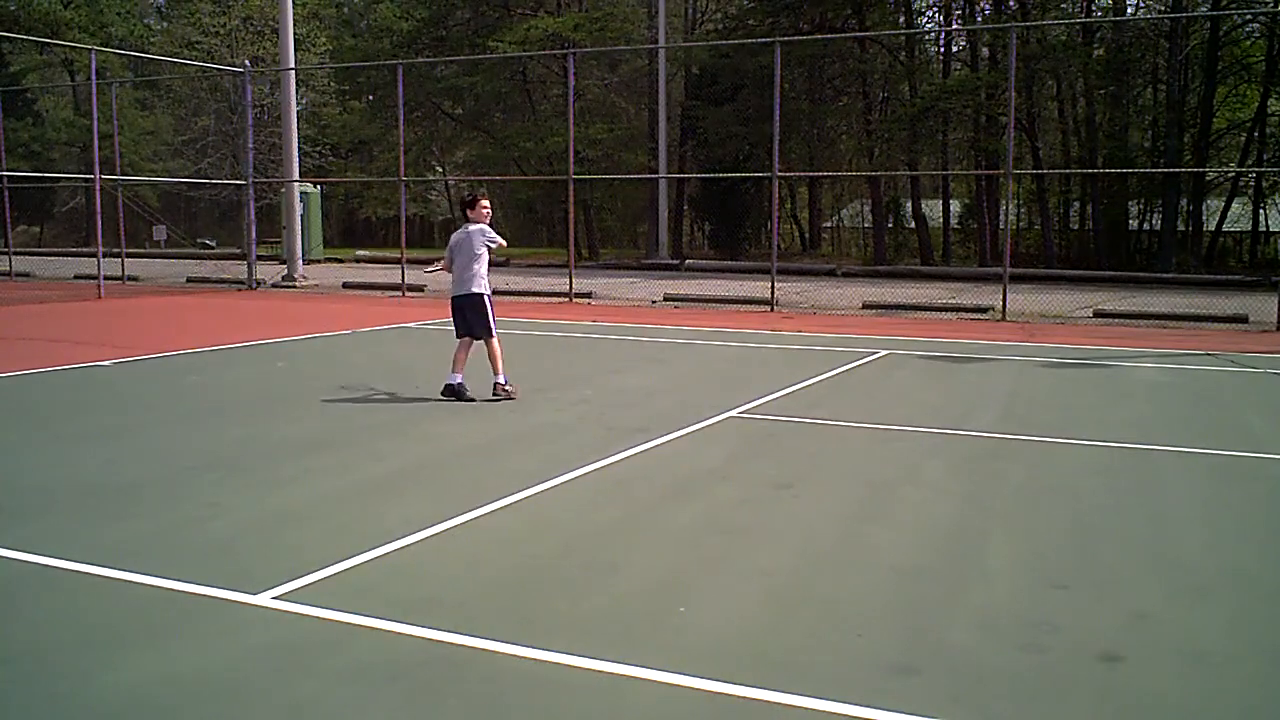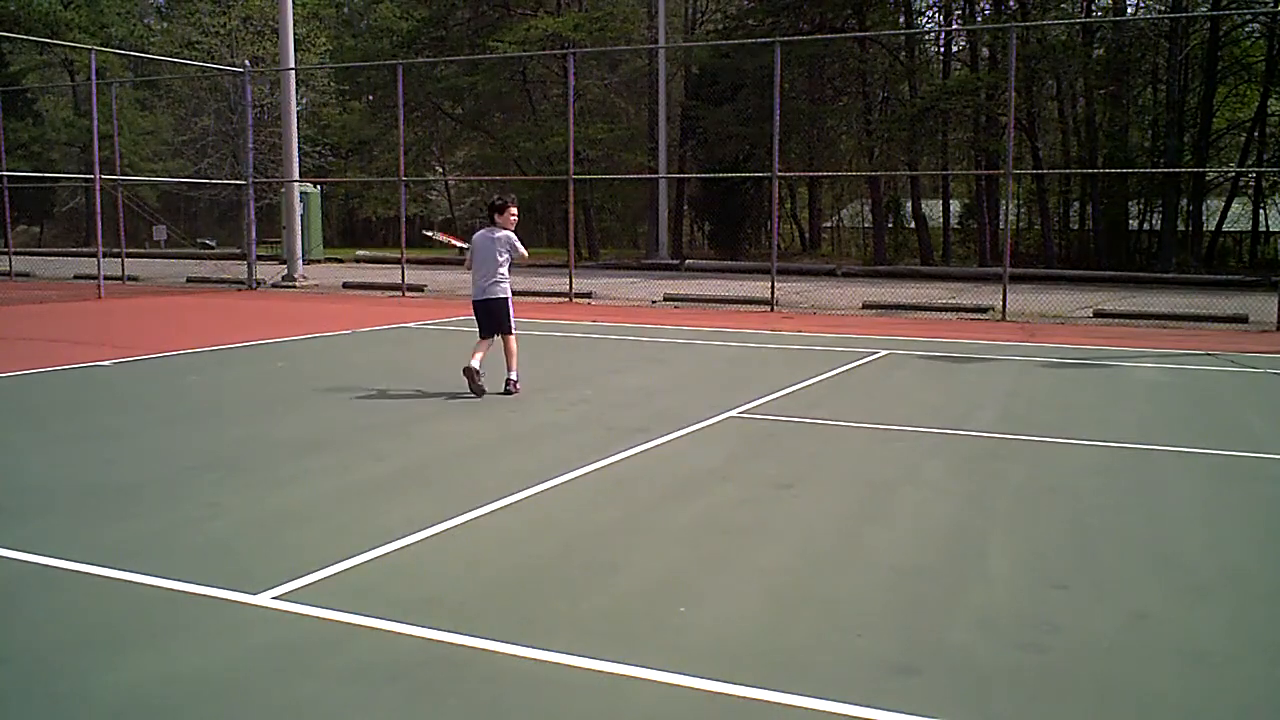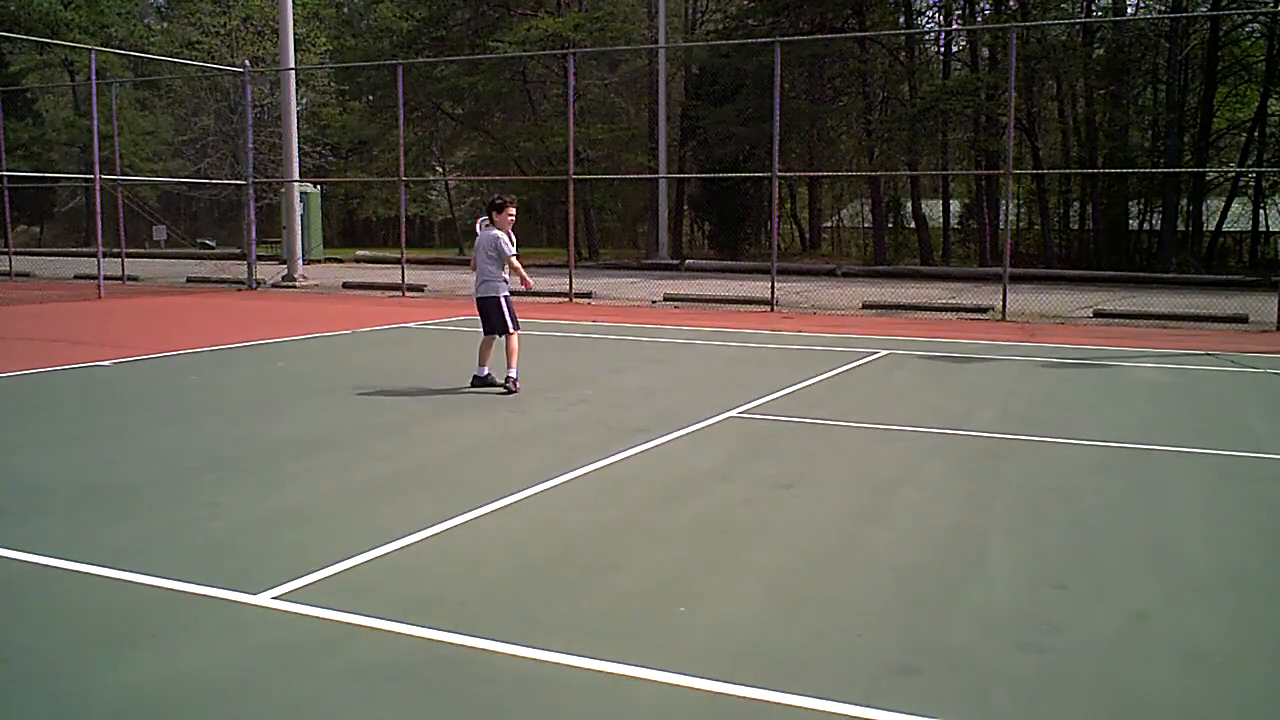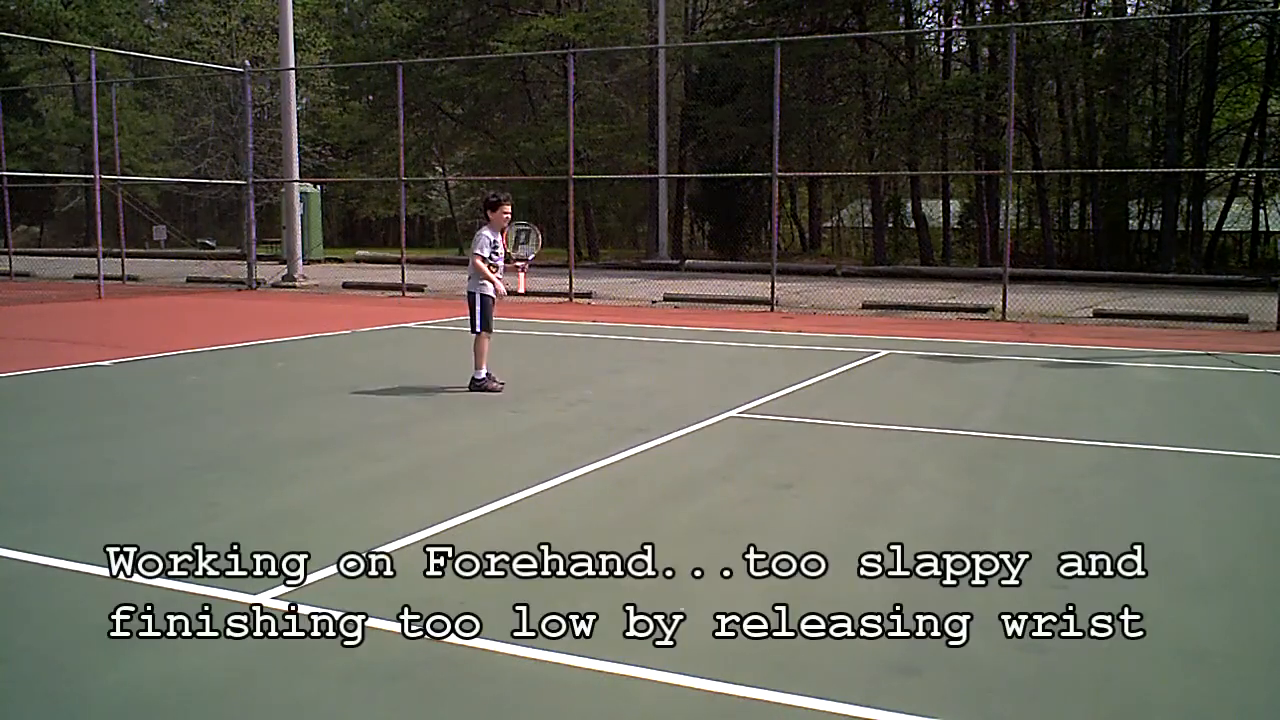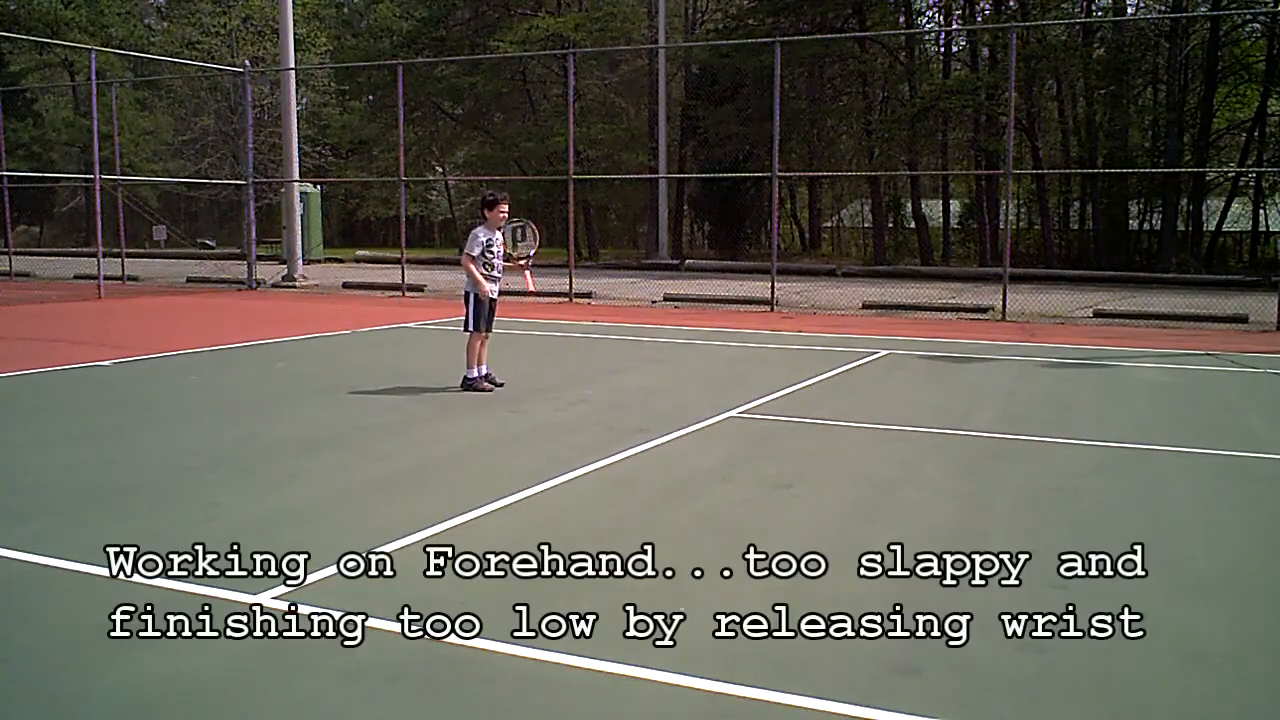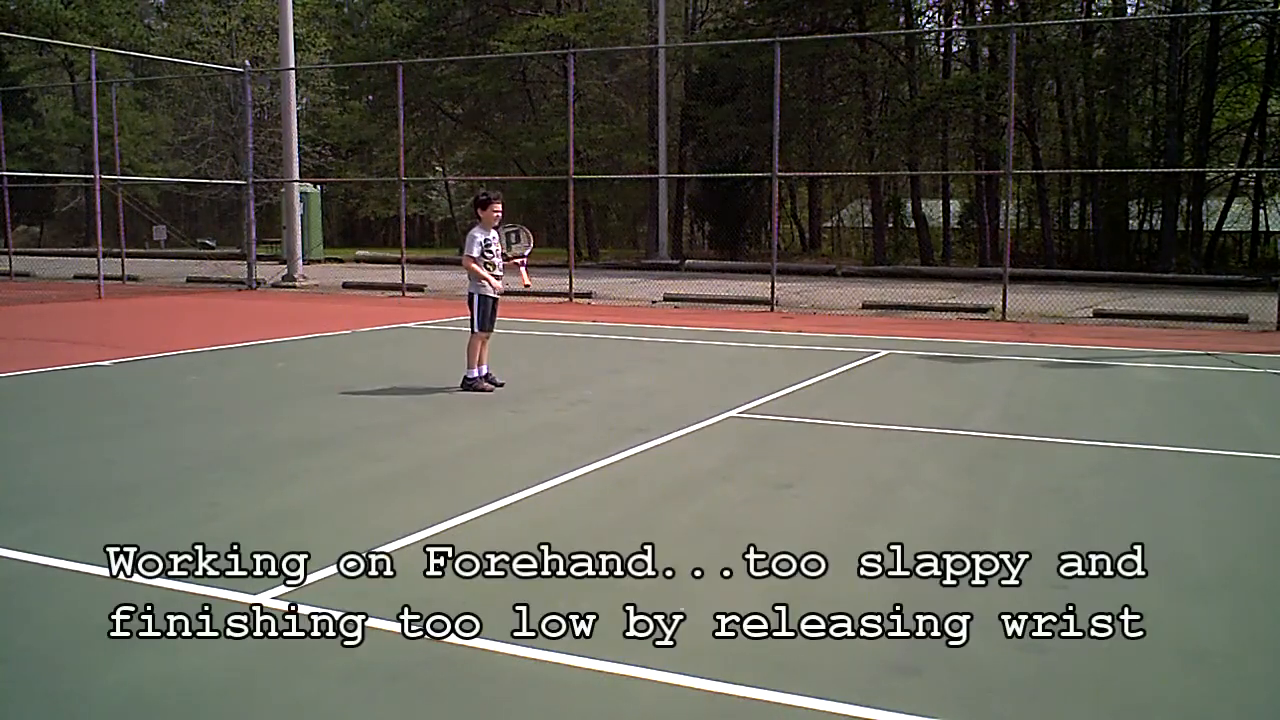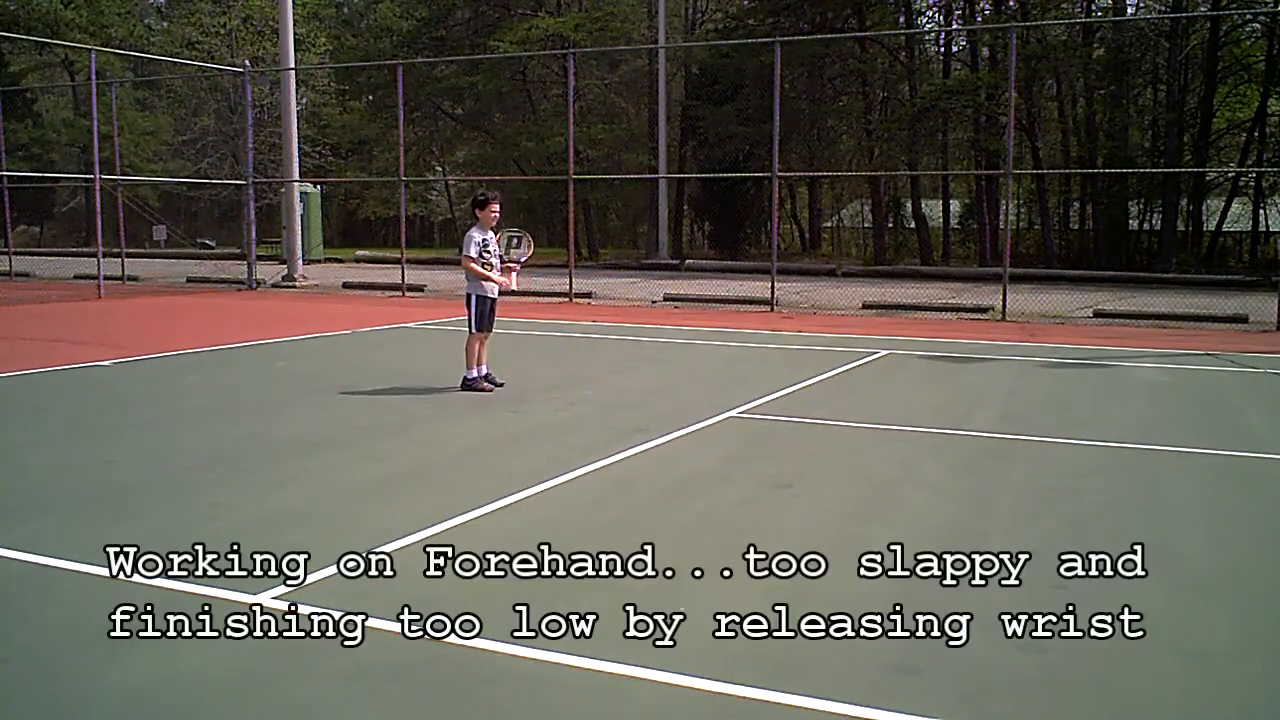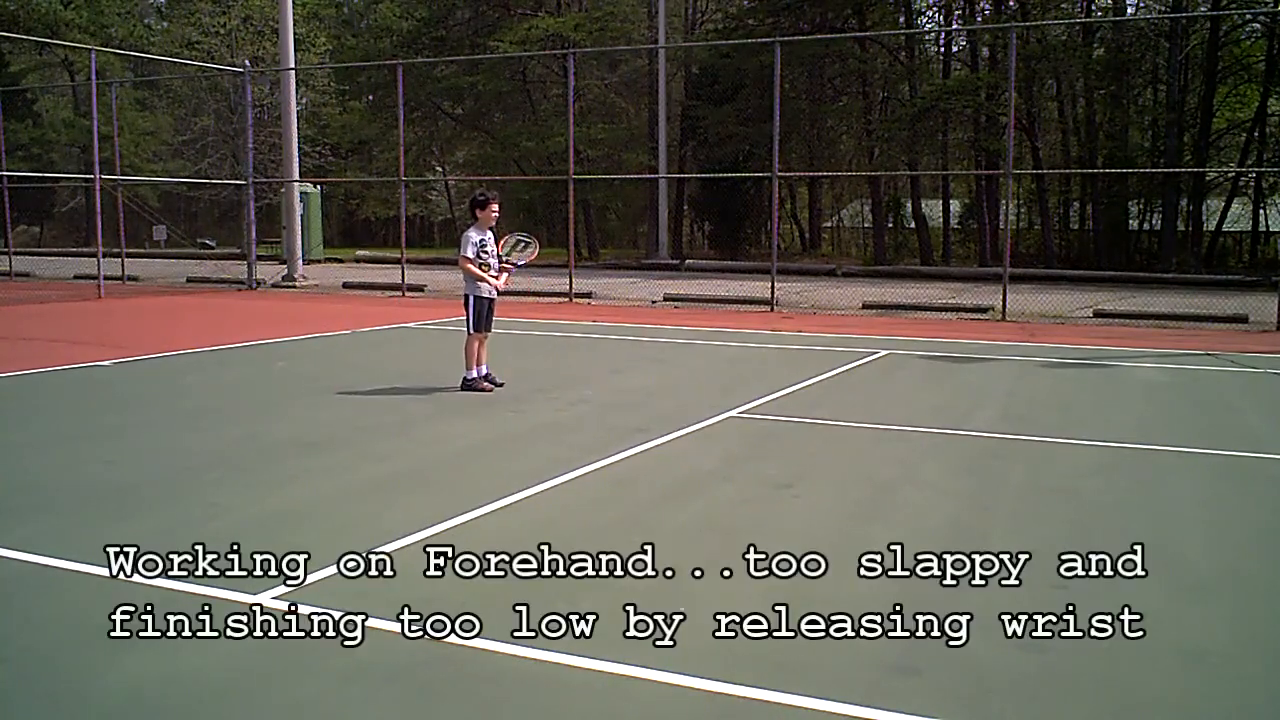
dt=0.3s
person 1, frame 1
left shoulder: (456, 236)
right shoulder: (482, 230)
left elbow: (446, 266)
right elbow: (502, 243)
right wrist: (491, 246)
left hip: (458, 293)
right hip: (477, 291)
left knee: (466, 339)
right knee: (490, 337)
left ankle: (454, 383)
right ankle: (500, 384)
person 1, frame 2
left shoulder: (477, 237)
right shoulder: (507, 236)
left elbow: (468, 265)
right elbow: (524, 255)
left hip: (478, 294)
right hip: (499, 293)
left knee: (486, 337)
right knee: (508, 335)
left ankle: (473, 367)
right ankle: (512, 380)
person 1, frame 3
left shoulder: (481, 236)
right shoulder: (500, 236)
left elbow: (474, 265)
right elbow: (513, 262)
right wrist: (525, 278)
left hip: (481, 293)
right hip: (496, 292)
left knee: (490, 334)
right knee: (511, 333)
left ankle: (481, 374)
right ankle: (511, 377)
person 1, frame 4
left shoulder: (498, 236)
right shoulder: (484, 235)
right elbow: (477, 262)
right wrist: (496, 282)
left hip: (488, 291)
right hip: (480, 290)
left knee: (484, 333)
right knee: (484, 333)
left ankle: (482, 375)
right ankle: (479, 378)
person 1, frame 5
left shoulder: (498, 235)
right shoulder: (478, 234)
right elbow: (466, 261)
right wrist: (480, 282)
left hip: (491, 292)
right hip: (478, 291)
left knee: (485, 334)
right knee: (477, 333)
left ankle: (483, 373)
right ankle: (470, 377)
person 1, frame 6
left shoulder: (494, 234)
right shoulder: (476, 235)
right elbow: (468, 263)
right wrist: (490, 279)
left hip: (492, 292)
right hip: (479, 291)
left knee: (485, 333)
right knee: (478, 333)
left ankle: (483, 373)
right ankle: (470, 377)
person 1, frame 7
left shoulder: (491, 235)
right shoulder: (473, 235)
right elbow: (467, 263)
left wrist: (505, 268)
right wrist: (492, 276)
left hip: (491, 292)
right hip: (478, 292)
left knee: (485, 334)
right knee: (476, 334)
left ankle: (483, 373)
right ankle: (470, 377)
person 1, frame 8
left shoulder: (489, 234)
right shoulder: (471, 235)
right elbow: (464, 263)
left wrist: (501, 273)
right wrist: (488, 279)
left hip: (489, 293)
right hip: (476, 293)
left knee: (484, 334)
right knee: (474, 334)
left ankle: (482, 373)
right ankle: (470, 378)
